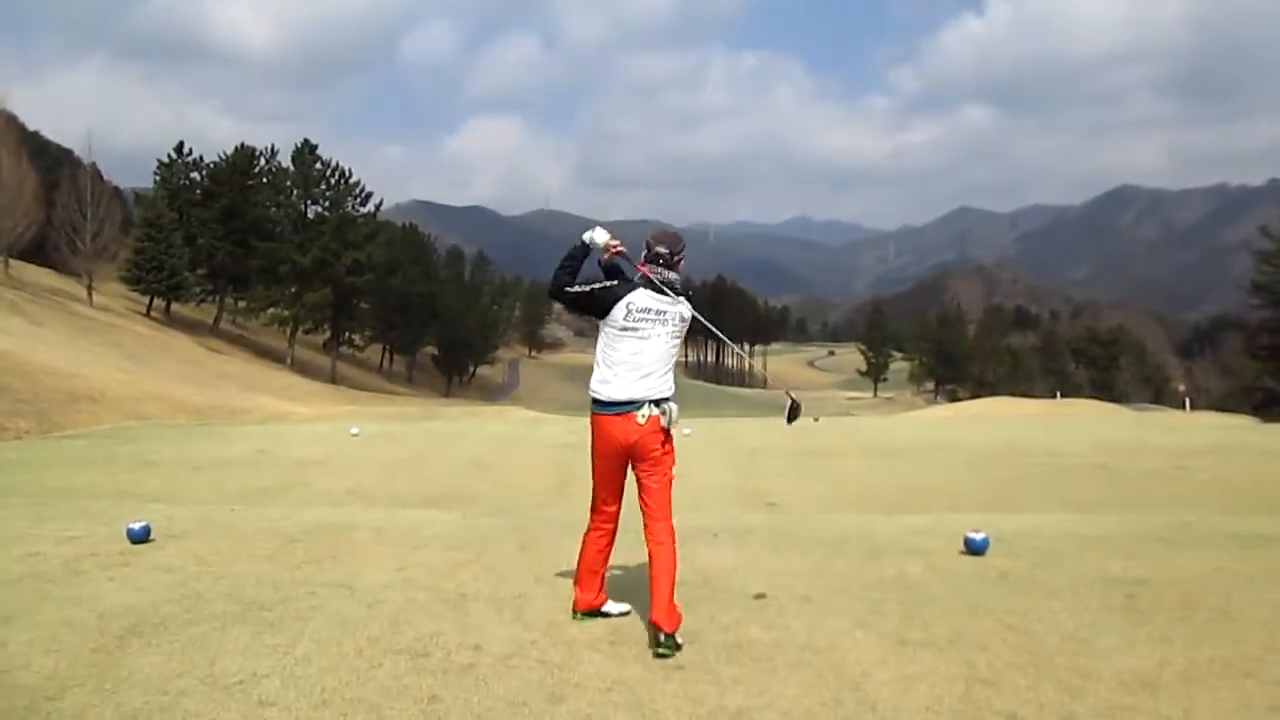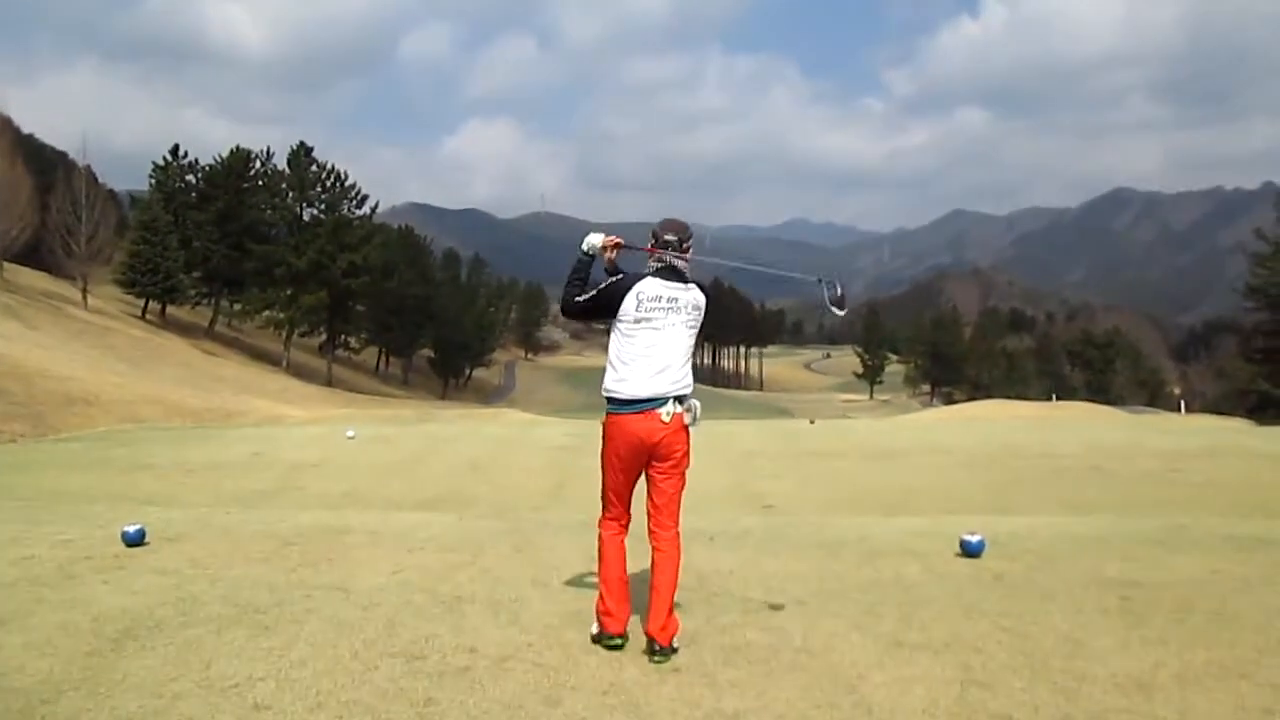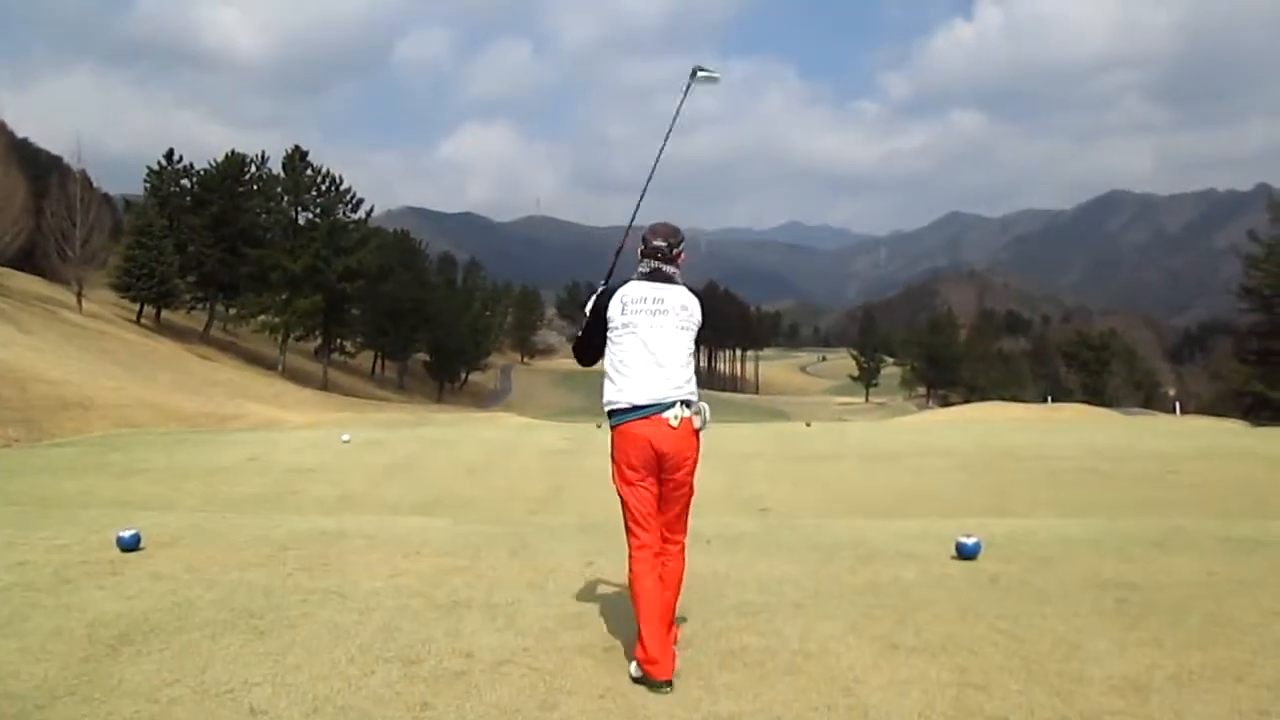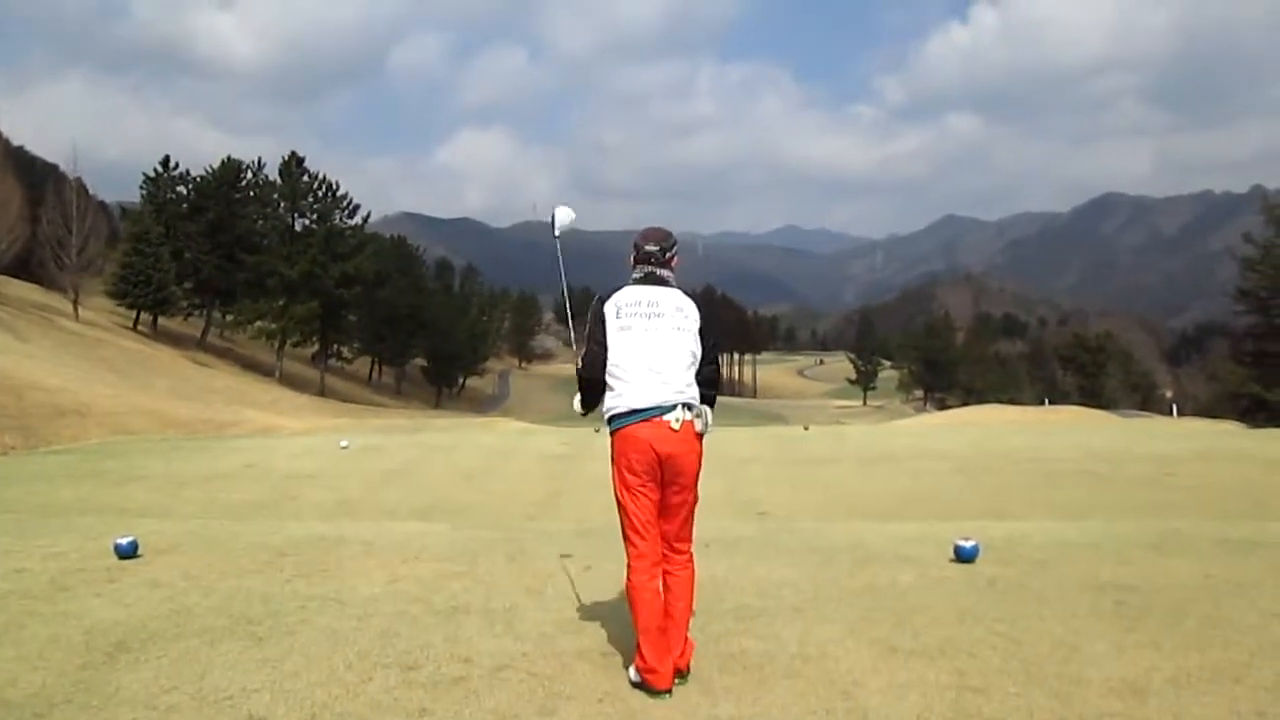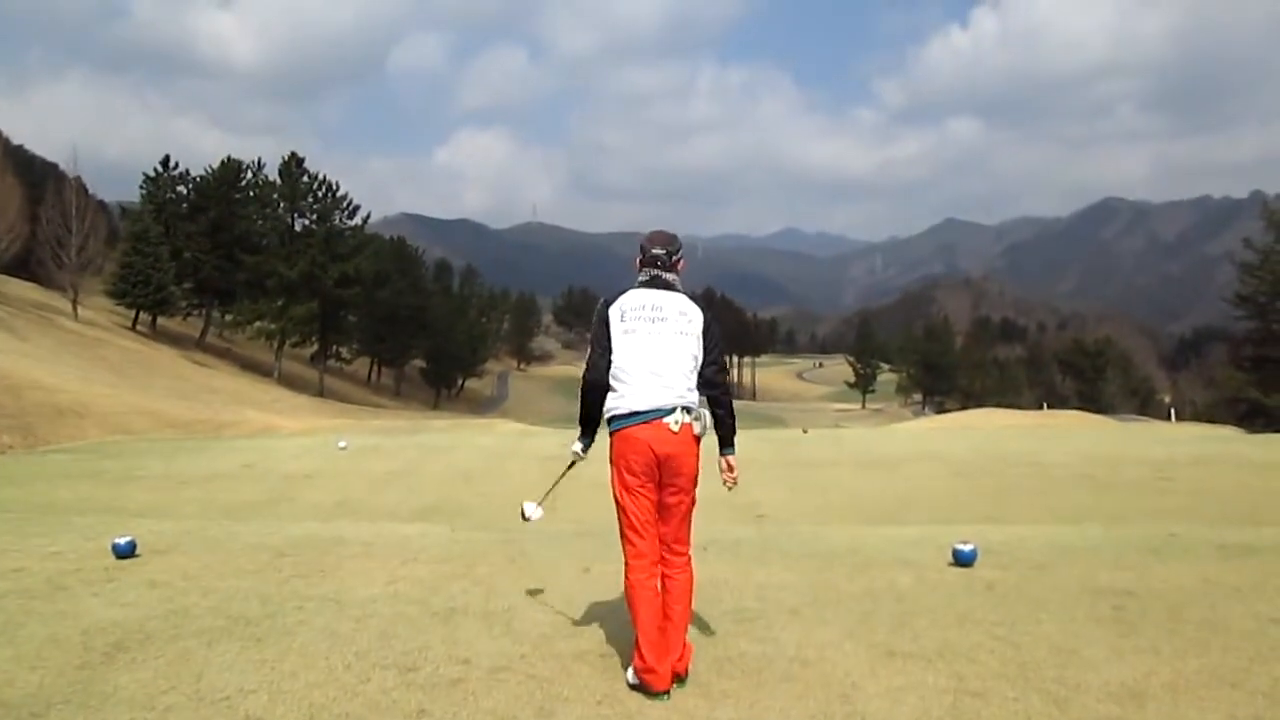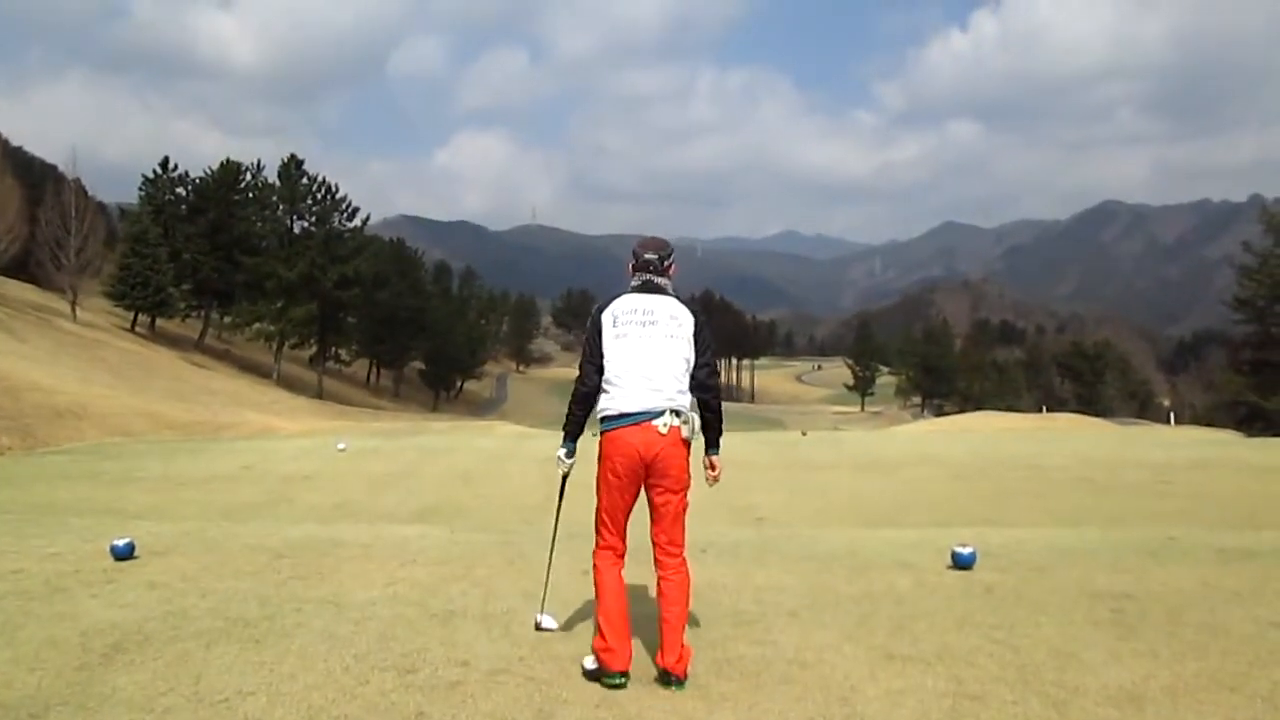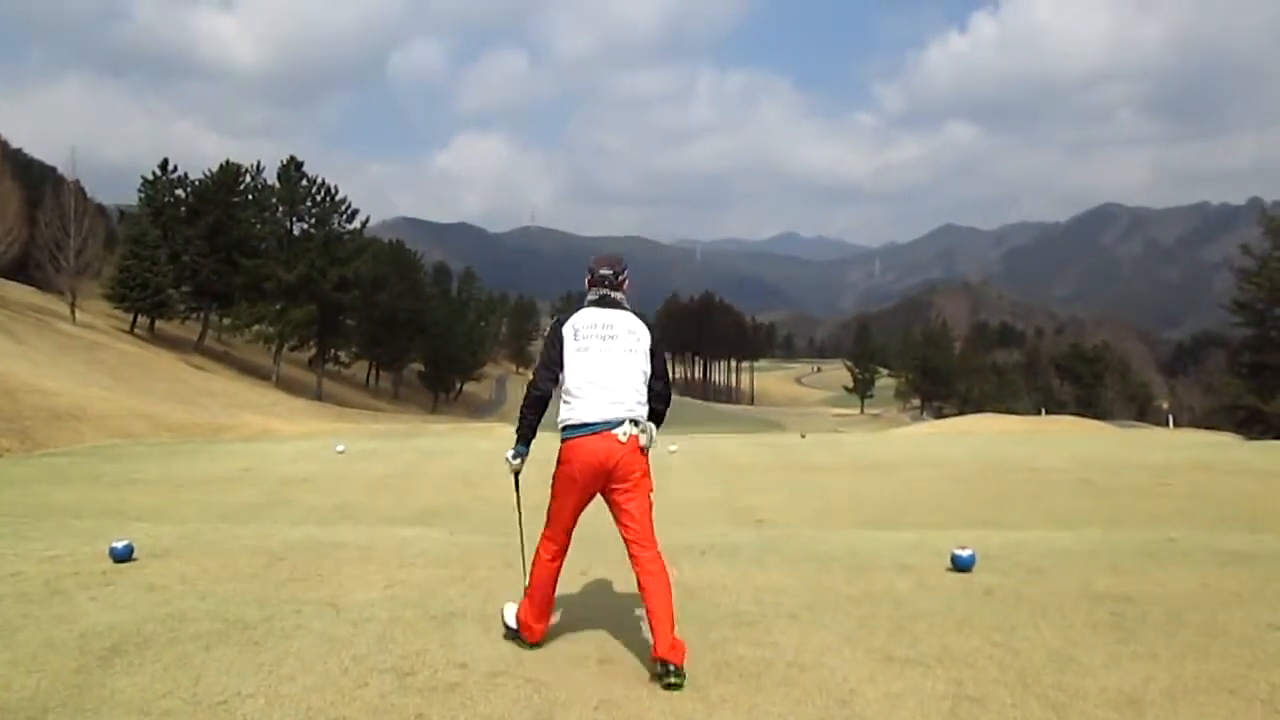
dt=0.3s
person 1, frame 1
left shoulder: (617, 296)
right shoulder: (684, 309)
left elbow: (559, 288)
left wrist: (589, 243)
right wrist: (612, 264)
left hip: (607, 420)
right hip: (652, 423)
left knee: (603, 514)
right knee: (659, 525)
left ankle: (589, 598)
right ankle: (664, 625)
person 1, frame 2
left shoulder: (627, 288)
right shoulder: (697, 299)
left elbow: (571, 309)
left wrist: (587, 254)
right wrist: (615, 270)
left hip: (625, 419)
right hip: (673, 420)
left knee: (614, 520)
right knee: (666, 529)
left ankle: (613, 622)
right ankle: (661, 634)
person 1, frame 3
left shoulder: (615, 296)
right shoulder: (692, 304)
left elbow: (584, 355)
left wrist: (593, 308)
left hip: (632, 429)
right hip: (682, 426)
left knee: (643, 545)
right knee: (672, 540)
left ankle: (654, 661)
right ankle: (662, 641)
person 1, frame 4
left shoulder: (610, 304)
right shoulder: (691, 308)
left elbow: (591, 373)
right elbow: (709, 379)
left wrist: (587, 404)
left hip: (632, 433)
right hip: (683, 430)
left knee: (643, 554)
right knee: (678, 550)
left ankle: (654, 669)
right ankle: (677, 657)
person 1, frame 5
left shoulder: (614, 308)
right shoulder: (696, 313)
left elbow: (595, 377)
right elbow: (716, 382)
left wrist: (585, 435)
right wrist: (727, 447)
left hip: (631, 435)
right hip: (682, 434)
left knee: (640, 555)
right knee: (676, 552)
left ankle: (652, 671)
right ankle: (675, 660)
person 1, frame 6
left shoulder: (608, 312)
right shoulder: (688, 317)
left elbow: (588, 382)
right elbow: (707, 385)
left wrist: (569, 442)
right wrist: (712, 447)
left hip: (621, 436)
right hip: (671, 436)
left knee: (609, 548)
right knee: (671, 552)
left ankle: (612, 659)
right ankle: (674, 661)
person 1, frame 7
left shoulder: (567, 325)
right shoulder: (642, 329)
left elbow: (540, 388)
right elbow: (660, 393)
left wrist: (521, 444)
right wrist: (645, 434)
left hip: (580, 445)
right hip: (628, 445)
left knee: (554, 542)
right knee: (645, 550)
left ankle: (530, 624)
right ankle: (668, 655)
